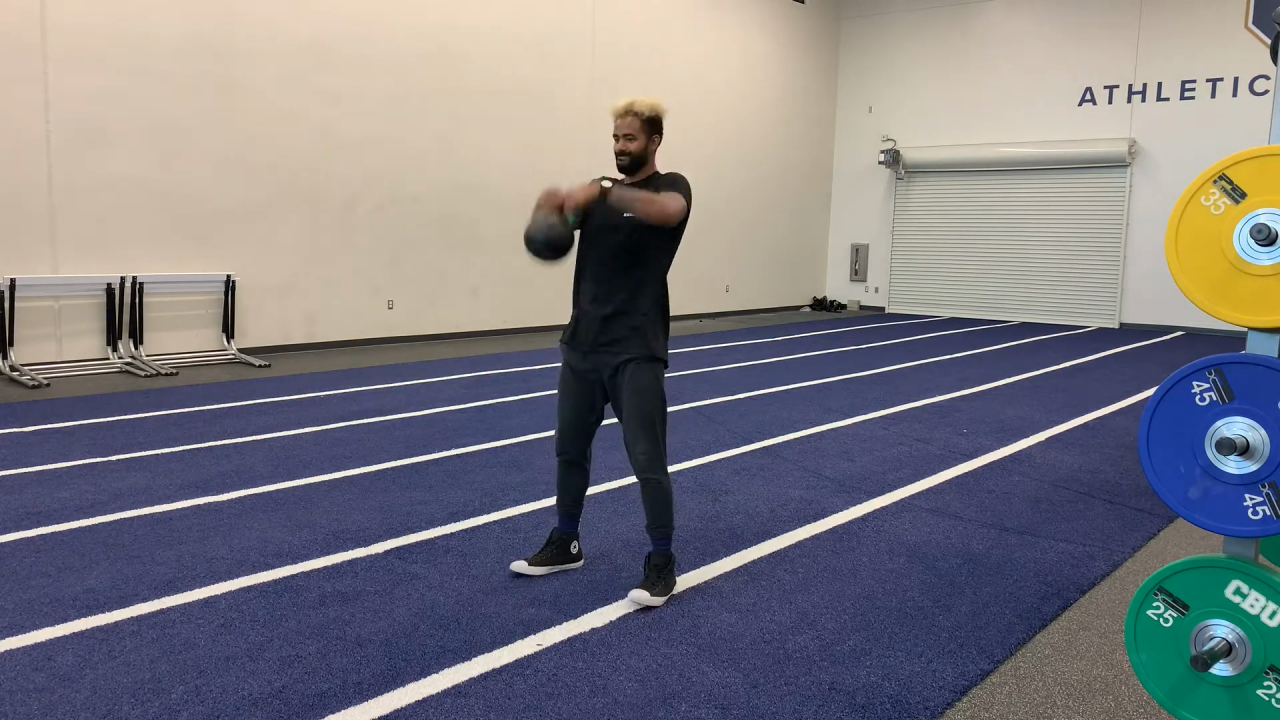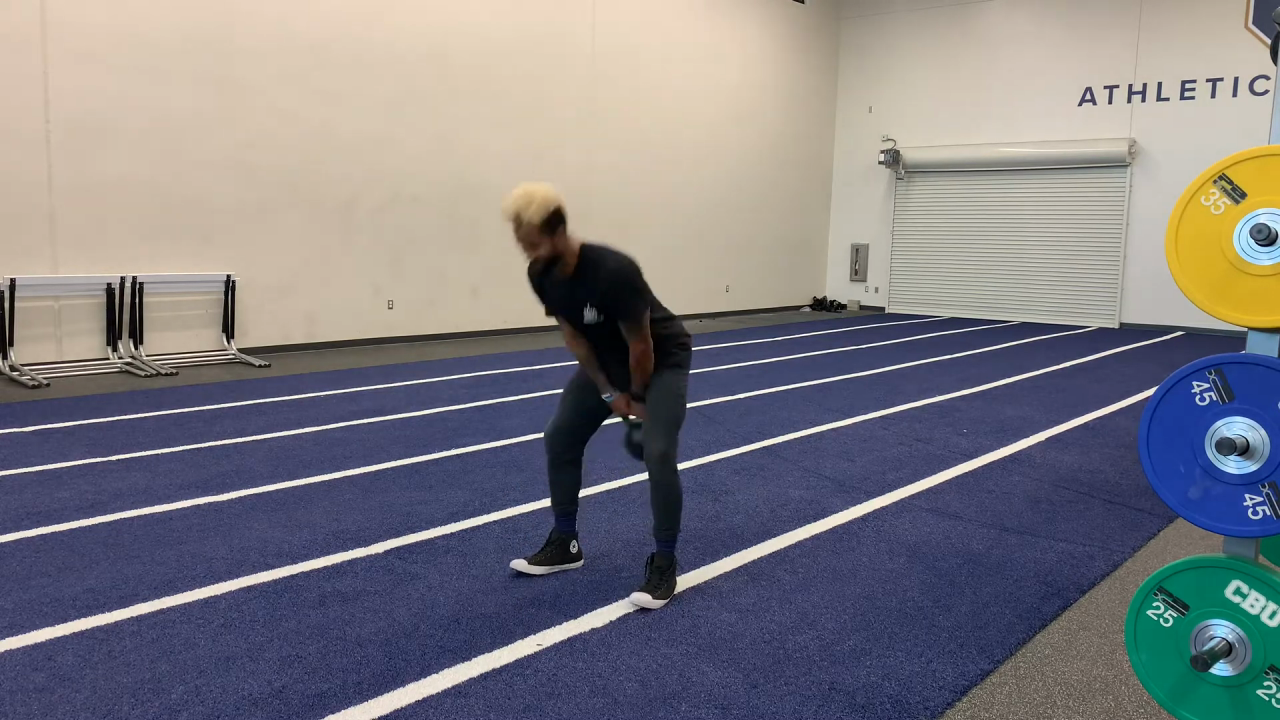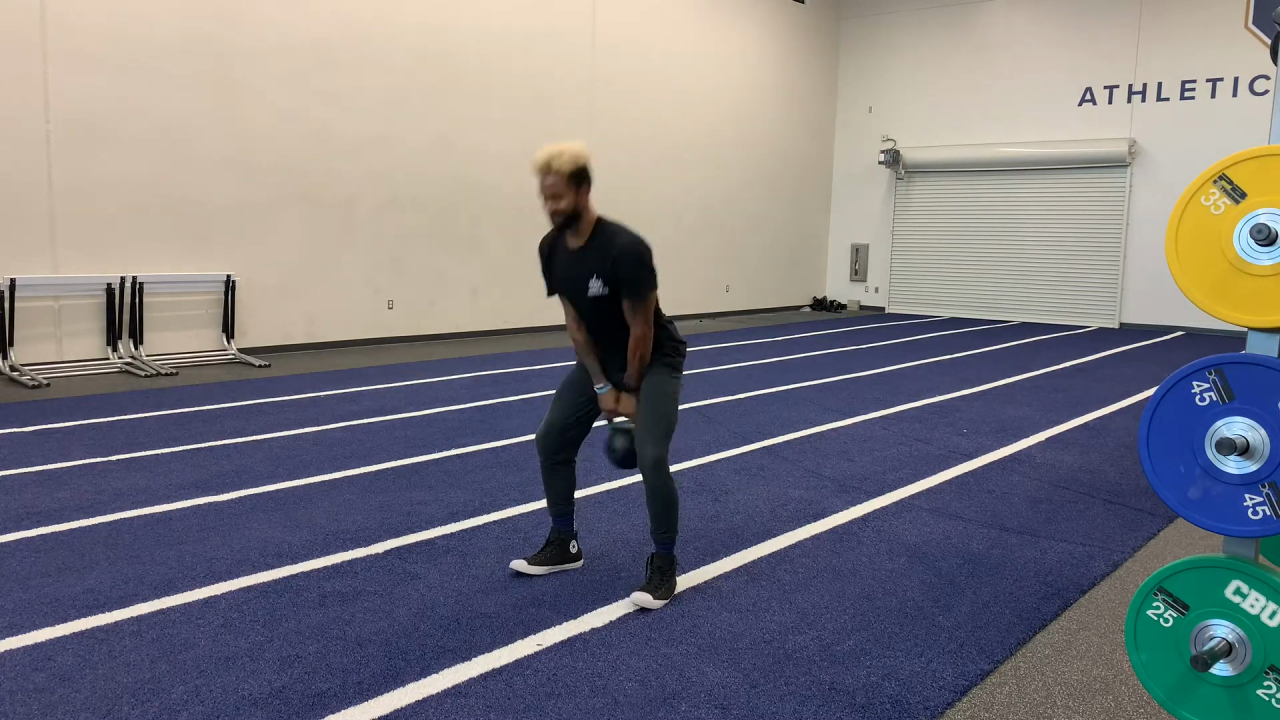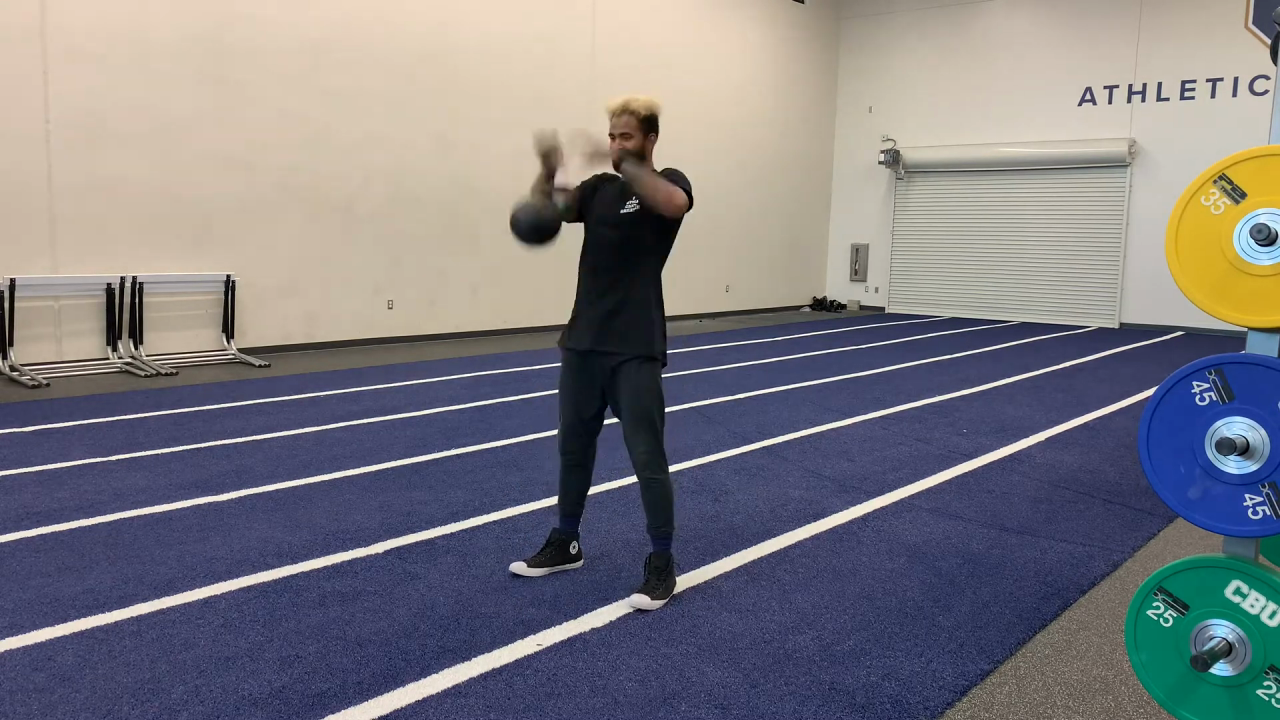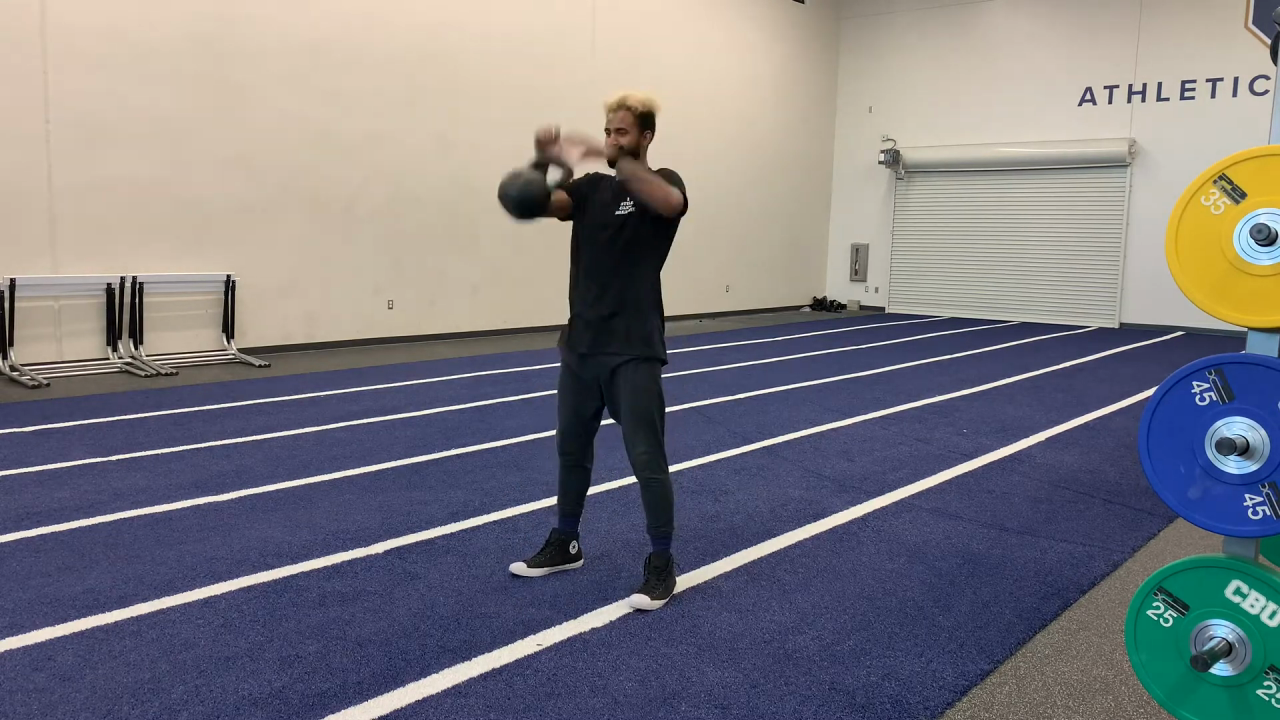
dt=0.4s
person 1, frame 1
left shoulder: (668, 186)
right shoulder: (599, 191)
left elbow: (670, 211)
left wrist: (601, 194)
right wrist: (551, 203)
left hip: (636, 351)
right hip: (582, 345)
left knee: (646, 459)
right knee: (570, 449)
left ankle: (662, 563)
right ankle: (566, 543)
person 1, frame 2
left shoulder: (614, 274)
right shoulder: (542, 274)
left elbow: (642, 347)
right elbow: (574, 338)
left wrist: (638, 396)
right wrist: (609, 393)
left hip: (662, 359)
right hip: (603, 365)
left knee: (658, 451)
right knee: (559, 438)
left ankle: (663, 565)
right ankle: (565, 542)
person 1, frame 3
left shoulder: (626, 249)
right shoulder: (551, 248)
left elbow: (642, 331)
right elbow: (575, 322)
left wrist: (631, 391)
right wrist: (601, 386)
left hip: (655, 361)
right hip: (601, 360)
left knee: (651, 456)
right knee: (551, 440)
left ankle: (663, 565)
right ankle: (564, 544)
person 1, frame 4
left shoulder: (667, 183)
right shoulder: (596, 188)
left elbow: (673, 205)
left wrist: (624, 164)
right wrist: (549, 170)
left hip: (634, 350)
right hip: (582, 344)
left knee: (647, 459)
right knee: (573, 447)
left ankle: (662, 565)
right ankle: (565, 544)
person 1, frame 5
left shoulder: (658, 185)
right shoulder: (589, 189)
left elbow: (671, 202)
left wrist: (608, 157)
right wrist: (543, 161)
left hip: (634, 353)
right hip: (580, 346)
left knee: (646, 459)
right knee: (571, 448)
left ankle: (661, 566)
right ankle: (565, 543)
